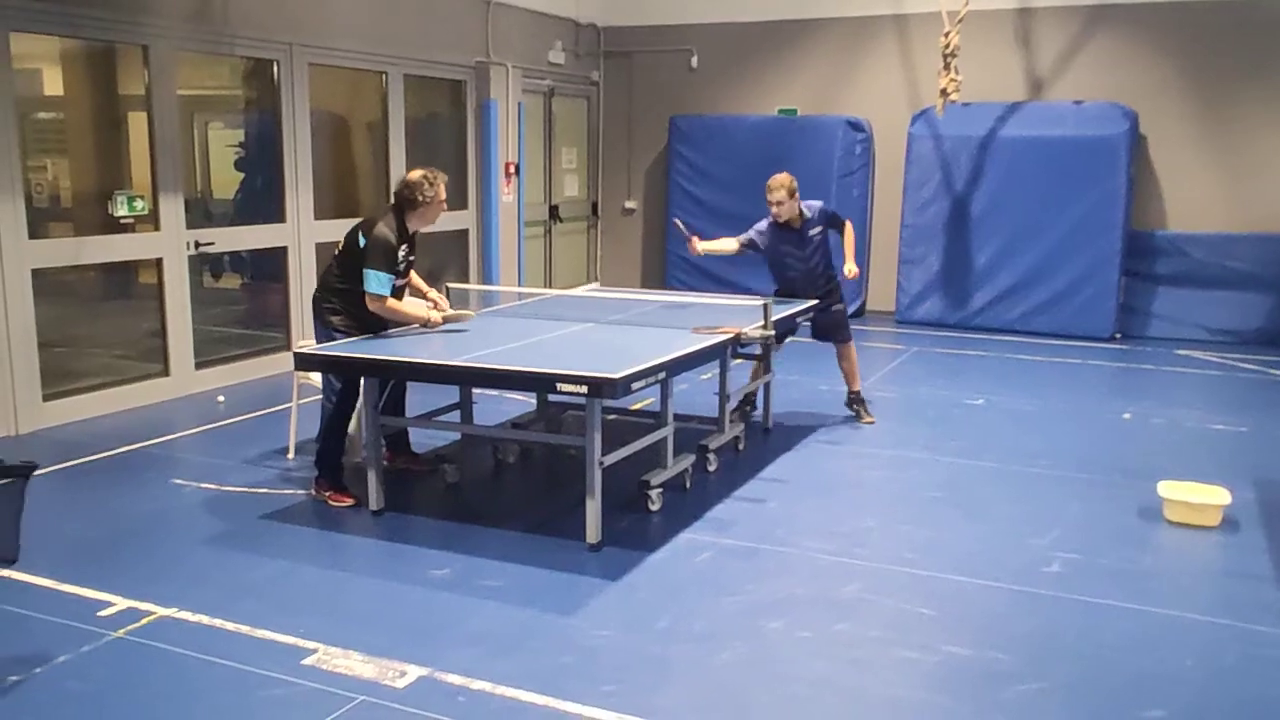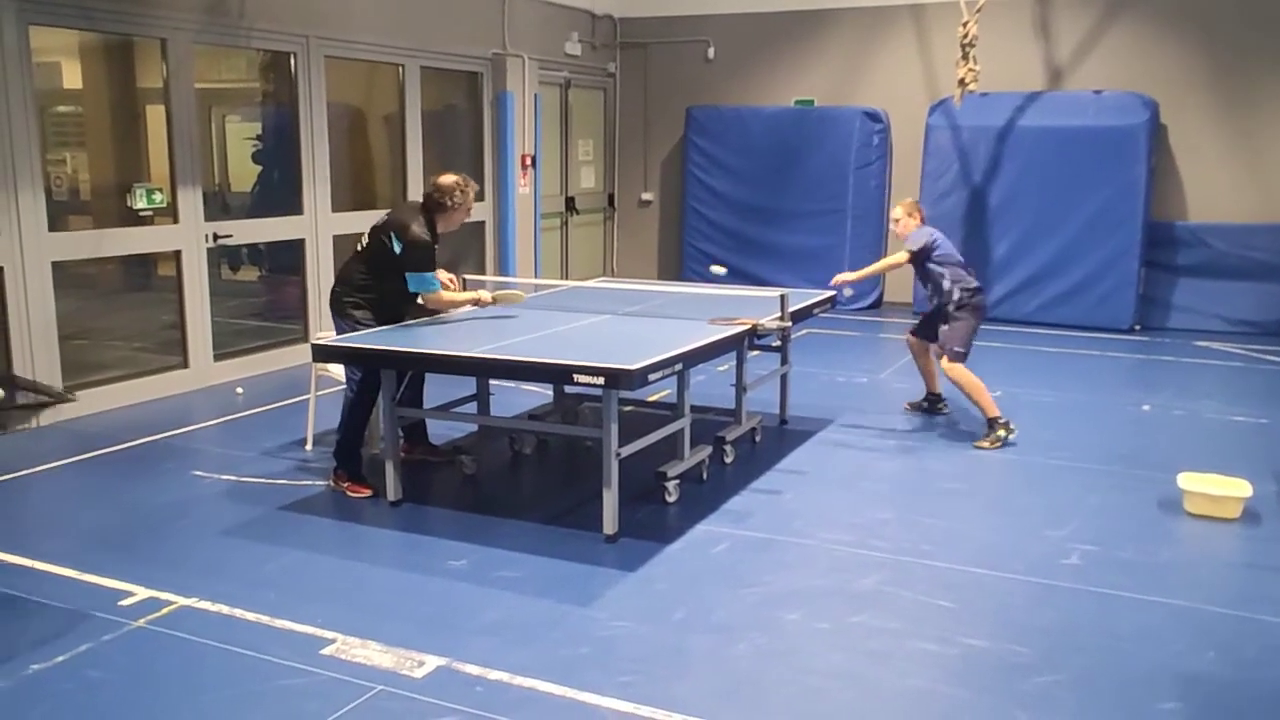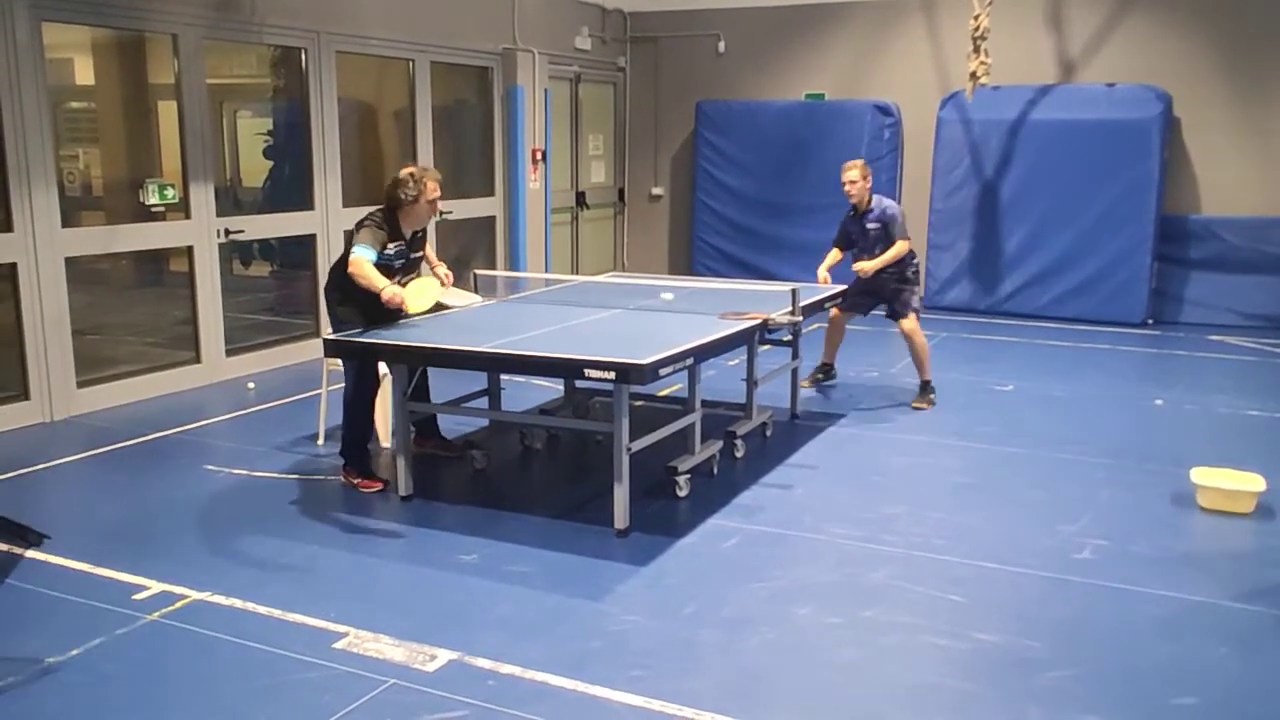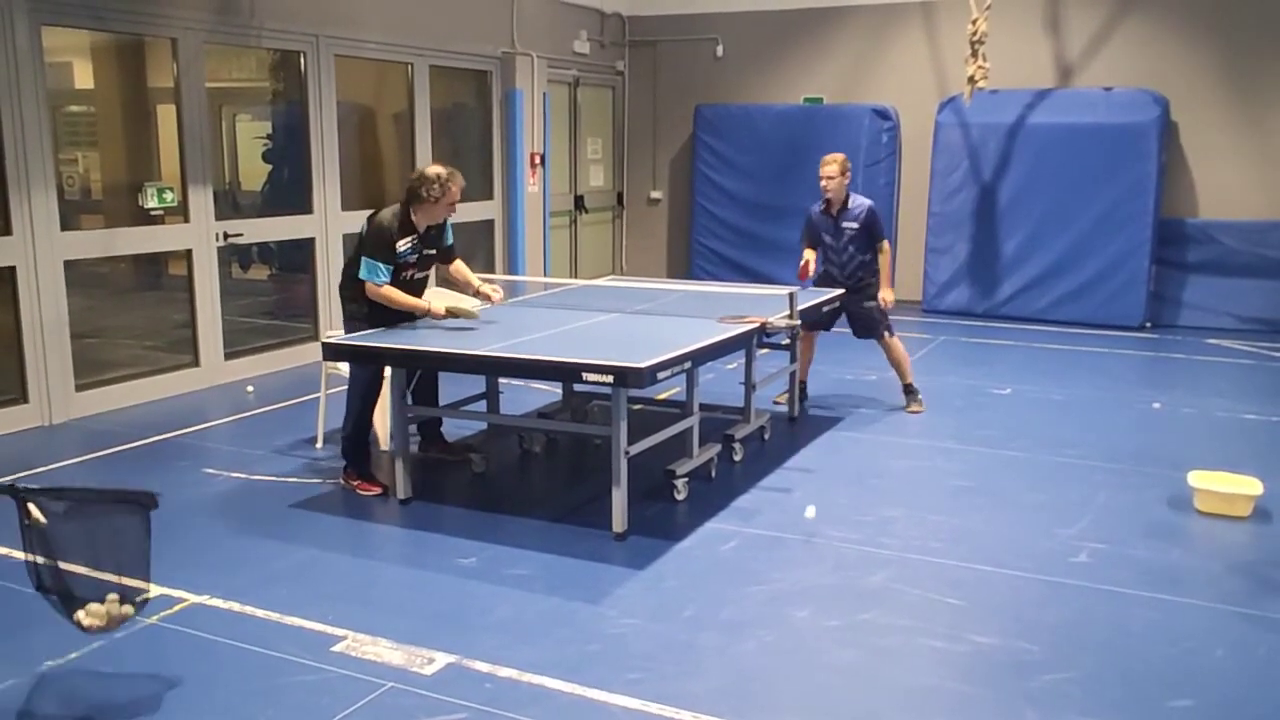
dt=1s
person 1, frame 1
left shoulder: (407, 228)
right shoulder: (383, 236)
right elbow: (377, 302)
left wrist: (427, 292)
right wrist: (424, 317)
left hip: (370, 317)
right hip: (339, 316)
left knee: (393, 379)
right knee: (343, 393)
left ankle: (397, 450)
right ankle: (327, 479)
person 1, frame 2
left shoulder: (418, 214)
right shoulder: (416, 236)
right elbow: (433, 299)
left wrist: (435, 272)
right wrist: (473, 298)
left hip: (386, 304)
right hip: (357, 306)
left knee: (410, 368)
right knee: (365, 384)
left ankle: (414, 441)
right ankle: (345, 470)
person 1, frame 3
left shoulder: (417, 225)
right shoulder: (376, 228)
right elbow: (357, 266)
left wrist: (435, 264)
right wrist: (386, 288)
left hip: (391, 306)
right hip: (353, 307)
left knee: (415, 367)
right knee: (364, 381)
left ankle: (426, 434)
right ankle: (354, 465)
person 1, frame 4
left shoulder: (439, 225)
right shoulder: (385, 226)
left elbow: (450, 261)
right elbow: (375, 289)
left wrist: (479, 287)
right wrist: (426, 308)
left hip: (408, 308)
right hip: (366, 310)
left knee: (425, 369)
right knee: (367, 383)
left ankle: (431, 439)
right ankle: (355, 467)
person 2, frame 1
left shoulder: (819, 212)
right shoulder: (765, 230)
left elbow: (846, 226)
right elbow: (736, 244)
left wrist: (849, 261)
right wrist: (702, 246)
left hip: (825, 291)
right hip: (790, 295)
left knee: (844, 342)
left ankle: (854, 398)
right ankle: (749, 400)
person 2, frame 2
left shoulder: (924, 235)
right shoulder: (929, 243)
left elbow: (900, 258)
left wrist: (856, 275)
left hip: (963, 307)
right hip: (951, 305)
left knee: (950, 365)
right knee: (915, 338)
left ankle: (999, 423)
right ankle: (934, 398)
person 2, frame 3
left shoulder: (888, 209)
right shoulder: (850, 217)
left elbow: (903, 245)
right elbow: (838, 248)
left wrist: (875, 264)
right wrist: (824, 267)
left hip: (900, 276)
right hip: (869, 277)
left knee: (909, 327)
right knee: (837, 314)
left ankle: (926, 387)
right ankle: (826, 368)
person 2, frame 4
left shoulder: (865, 209)
right shoulder: (815, 214)
left elbow: (882, 247)
right elbow: (810, 246)
left wrist: (885, 286)
right wrist: (808, 260)
left hip: (863, 287)
right hip: (828, 285)
left knee: (886, 338)
right knee: (806, 331)
left ankle: (911, 390)
right ankle: (800, 387)
